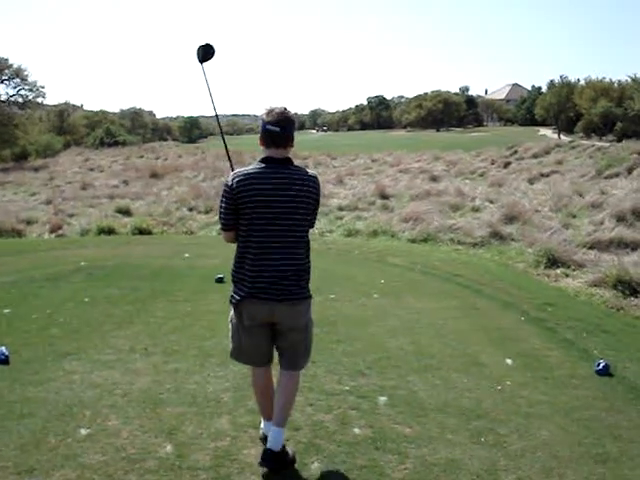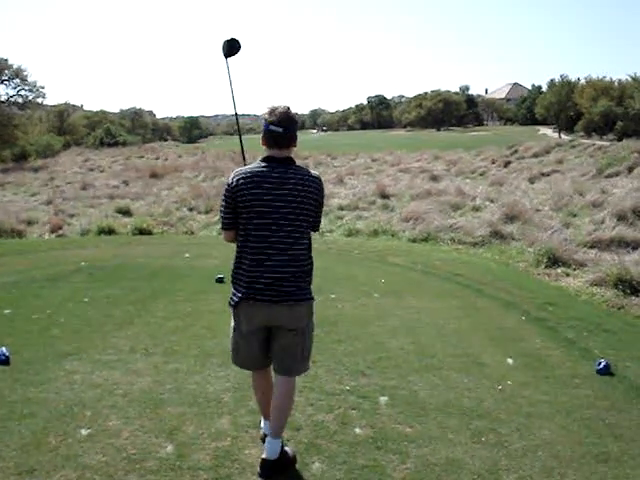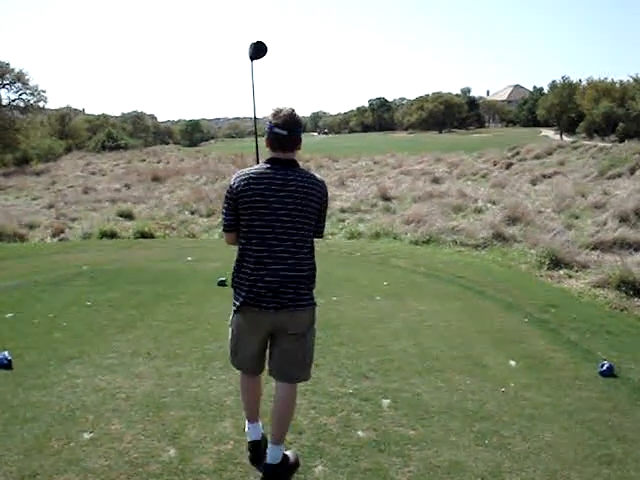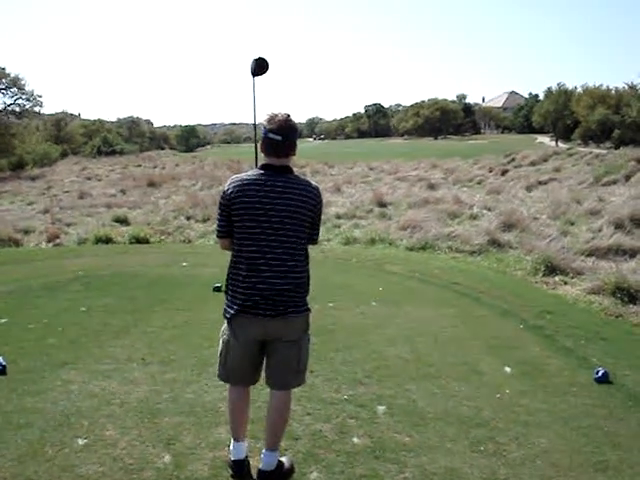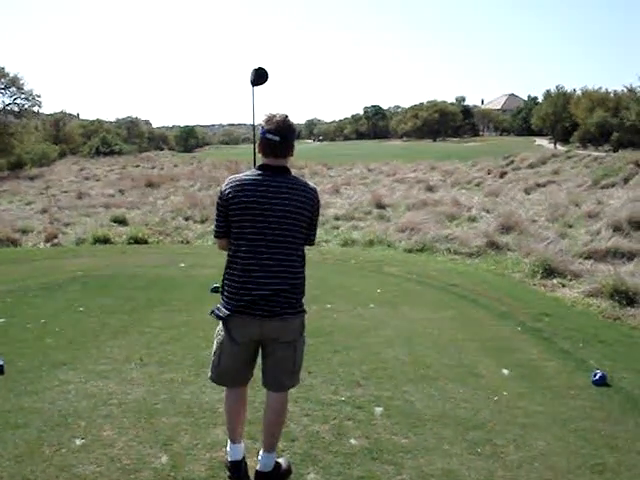
dt=0.2s
person 1, frame 1
left shoulder: (238, 181)
right shoulder: (309, 182)
left elbow: (228, 235)
left hip: (251, 291)
right hip: (293, 292)
left knee: (260, 365)
right knee: (290, 368)
left ankle: (268, 430)
right ankle: (274, 446)
person 1, frame 2
left shoulder: (239, 179)
right shoulder: (313, 183)
left elbow: (228, 235)
left hip: (250, 292)
right hip: (294, 294)
left knee: (258, 365)
right knee: (286, 374)
left ankle: (268, 427)
person 1, frame 3
left shoulder: (241, 181)
right shoulder: (316, 187)
left elbow: (230, 237)
right elbow: (314, 236)
left hip: (251, 296)
right hip: (296, 299)
left knee: (249, 370)
right knee: (287, 381)
left ankle: (254, 436)
person 1, frame 4
left shoulder: (235, 187)
right shoulder: (310, 193)
left elbow: (225, 242)
right elbow: (308, 242)
left hip: (243, 304)
right hip: (290, 306)
left knee: (239, 383)
right knee: (281, 387)
person 1, frame 5
left shoulder: (233, 187)
right shoulder: (308, 194)
left elbow: (222, 243)
right elbow: (305, 243)
left hip: (239, 304)
right hip: (286, 308)
left knee: (235, 385)
right knee: (277, 389)
